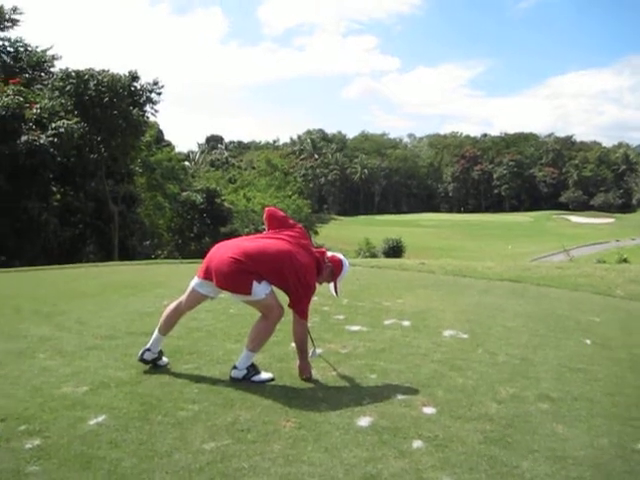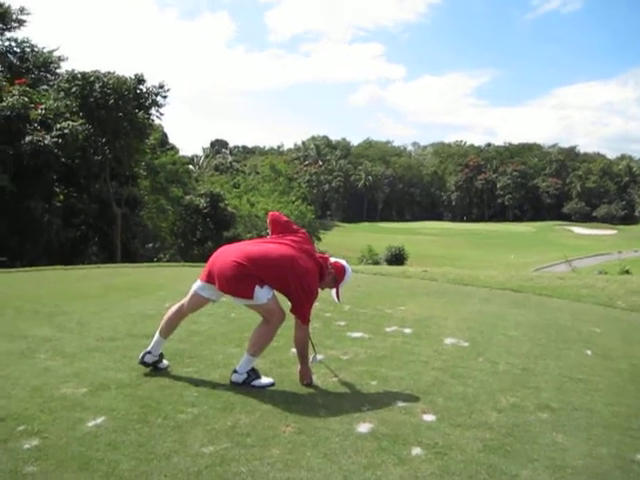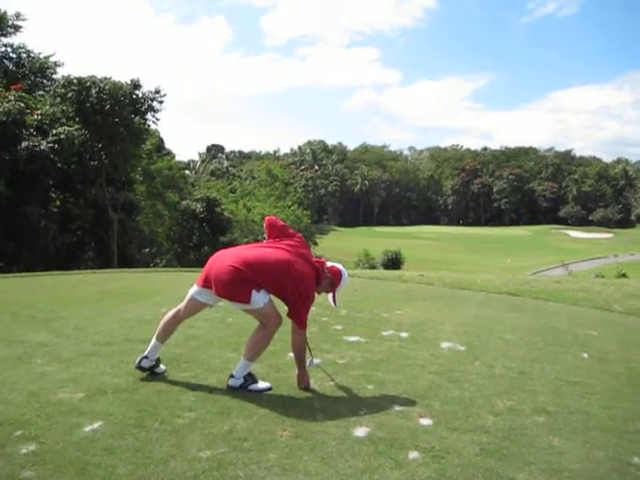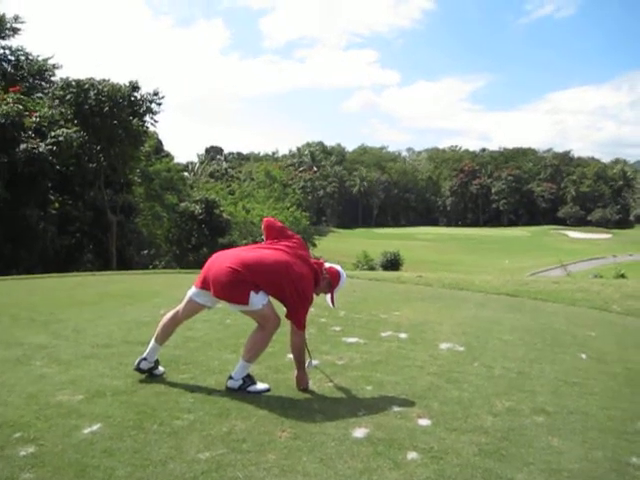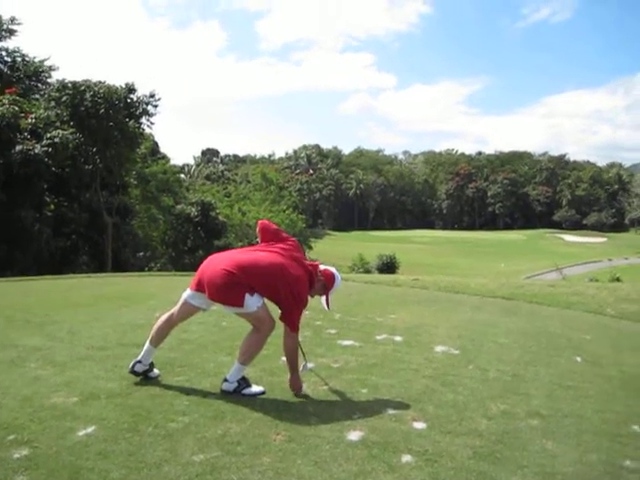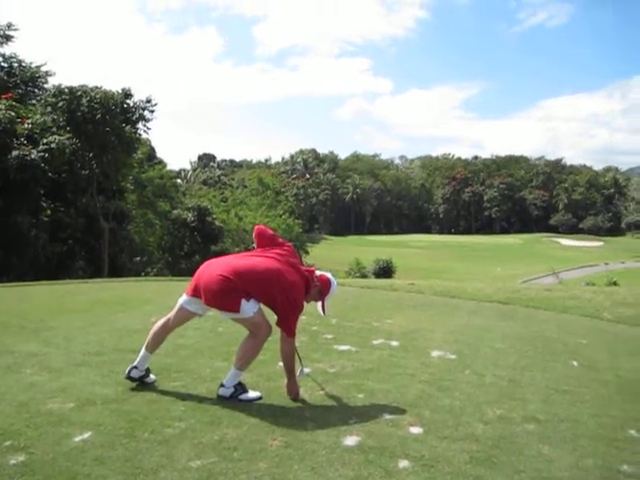
dt=0.2s
person 1, frame 1
left shoulder: (299, 234)
right shoulder: (307, 276)
left elbow: (269, 212)
right elbow: (300, 320)
right wrist: (303, 361)
left hip: (219, 251)
right hip: (235, 267)
left knee: (184, 303)
right knee: (273, 311)
left ankle: (151, 351)
right ankle: (242, 368)
person 1, frame 2
left shoulder: (303, 239)
right shoulder: (309, 281)
left elbow: (273, 216)
right elbow: (301, 326)
right wrist: (304, 366)
left hip: (222, 255)
right hip: (238, 271)
left knee: (186, 306)
right knee: (275, 316)
left ankle: (151, 354)
right ankle: (242, 373)
person 1, frame 3
left shoulder: (299, 243)
right shoulder: (306, 285)
left elbow: (269, 221)
right elbow: (298, 330)
right wrist: (301, 371)
left hip: (219, 259)
right hip: (235, 275)
left knee: (182, 311)
right knee: (272, 320)
left ankle: (148, 358)
right ankle: (239, 377)
person 1, frame 4
left shoulder: (297, 244)
right shoulder: (304, 286)
left elbow: (267, 222)
right elbow: (297, 331)
right wrist: (301, 371)
left hip: (217, 261)
right hip: (233, 277)
left knee: (181, 313)
right knee: (270, 322)
left ankle: (147, 360)
right ankle: (238, 379)
person 1, frame 5
left shoulder: (292, 247)
right shoulder: (299, 288)
left elbow: (262, 225)
right elbow: (290, 334)
right wrist: (294, 375)
left hip: (211, 264)
right hip: (228, 279)
left knee: (176, 315)
right knee: (265, 324)
left ankle: (142, 363)
right ankle: (233, 381)
person 1, frame 6
left shoulder: (288, 252)
right shoulder: (295, 294)
left elbow: (258, 230)
right elbow: (287, 339)
right wrist: (291, 380)
left hip: (208, 269)
right hip: (224, 284)
left knee: (172, 320)
right knee: (261, 329)
left ankle: (138, 368)
right ankle: (229, 387)
